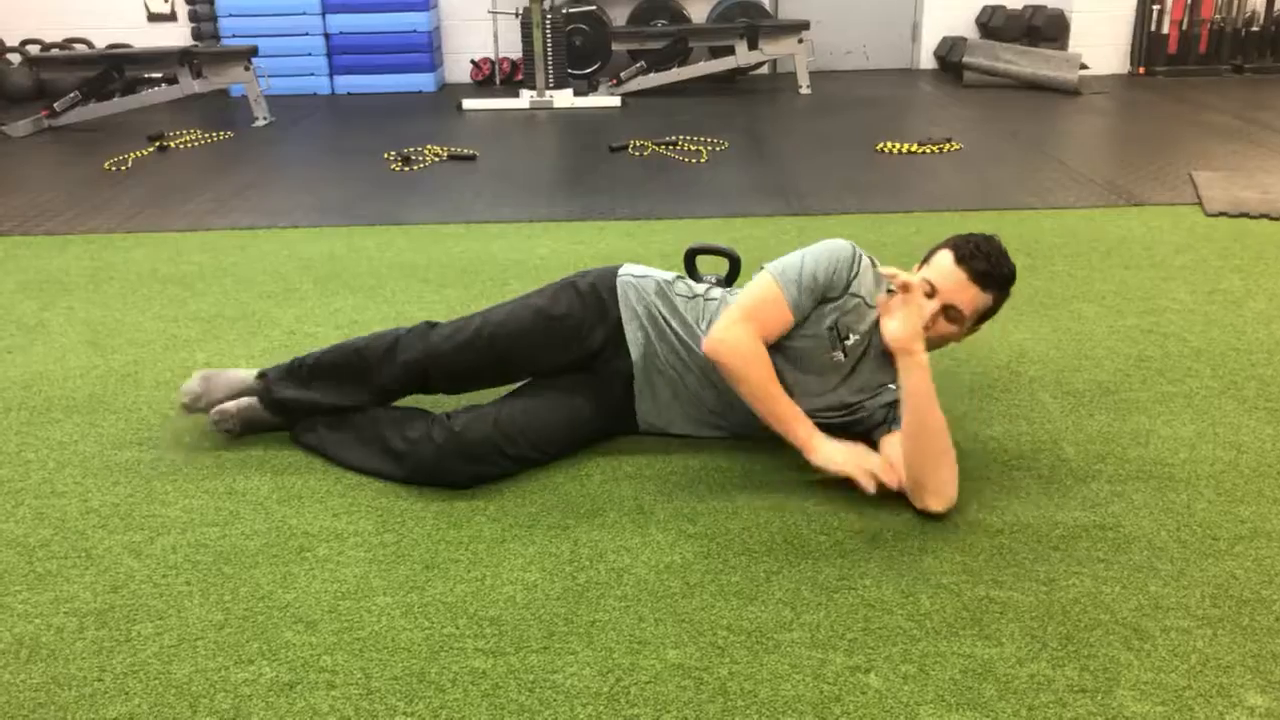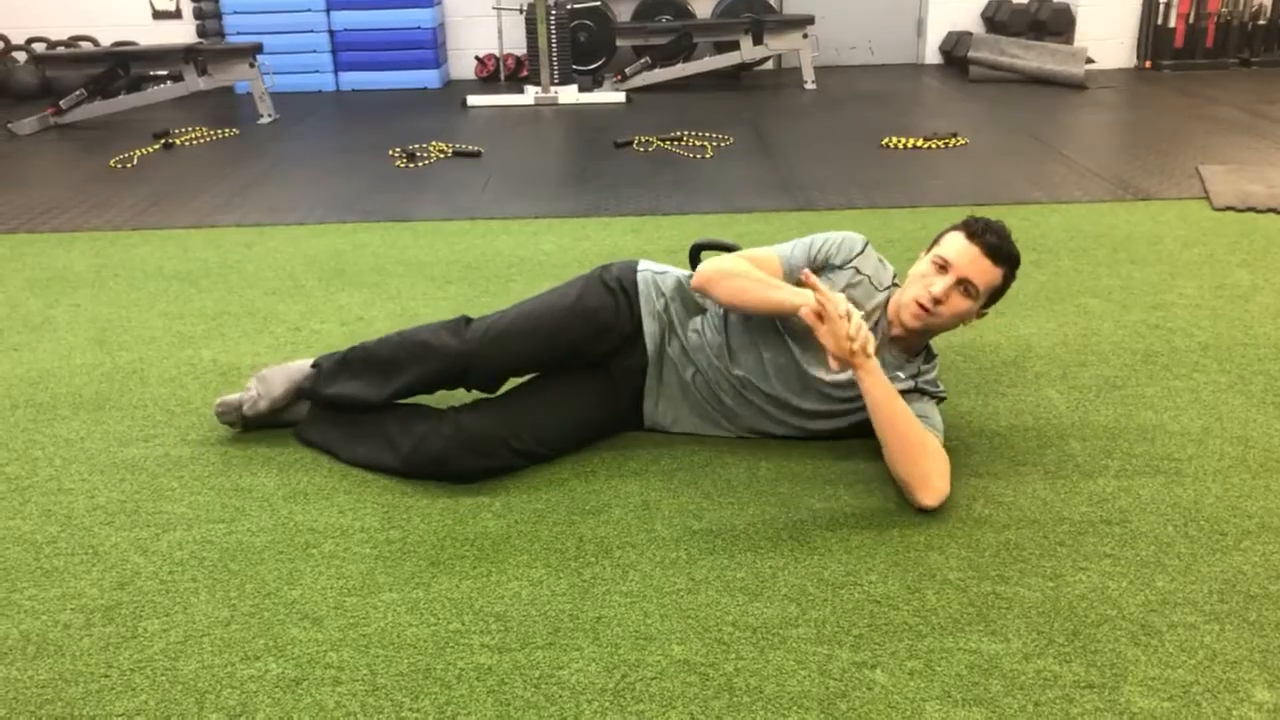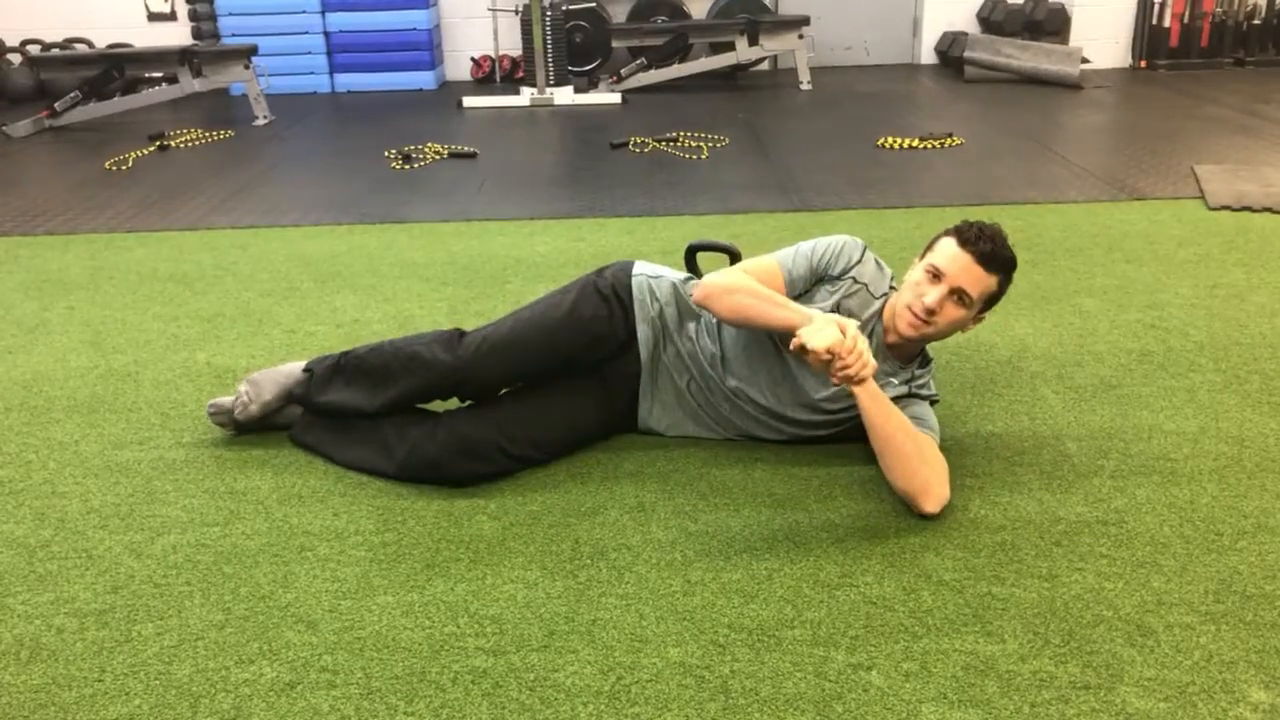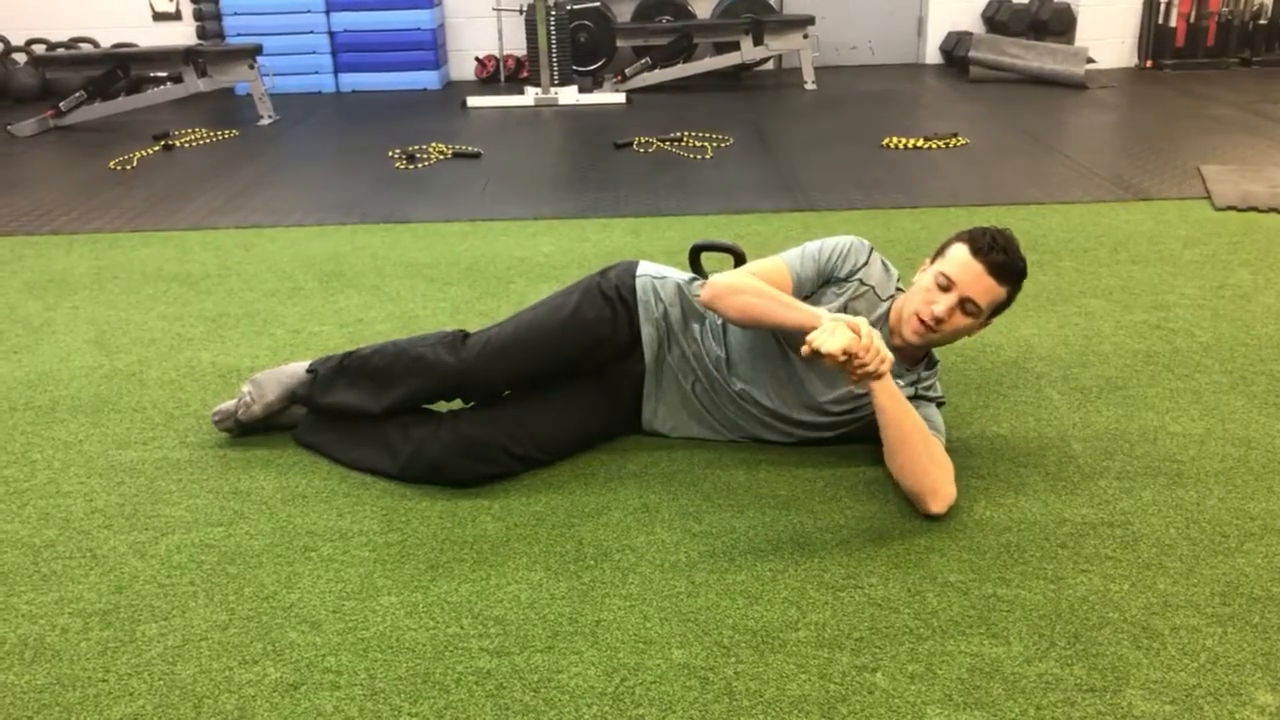
dt=0.5s
person 1, frame 1
left shoulder: (896, 396)
right shoulder: (845, 265)
left elbow: (935, 495)
right elbow: (725, 338)
left wrist: (912, 354)
right wrist: (813, 440)
left hip: (628, 402)
right hip: (627, 314)
left knee: (456, 452)
right knee: (441, 358)
left ankle: (285, 419)
right ankle: (271, 383)
person 1, frame 2
left shoulder: (913, 388)
right shoulder: (853, 256)
left elbow: (928, 489)
right elbow: (710, 273)
left wrist: (860, 361)
right wrist: (803, 300)
left hip: (641, 400)
right hip: (644, 308)
left knee: (462, 447)
right knee: (474, 351)
left ankle: (305, 418)
right ankle: (316, 380)
person 1, frame 3
left shoulder: (908, 393)
right shoulder: (851, 260)
left elbow: (928, 495)
right elbow: (716, 288)
left wrist: (863, 381)
right wrist: (811, 320)
left hip: (638, 403)
right hip: (640, 310)
left knee: (458, 452)
right knee: (469, 361)
left ankle: (299, 422)
right ankle: (305, 381)
person 1, frame 4
left shoulder: (915, 394)
right shoulder: (857, 262)
left elbow: (935, 495)
right elbow: (721, 289)
left wrist: (877, 378)
right wrist: (822, 321)
left hip: (637, 402)
right hip: (644, 311)
left knee: (461, 452)
right knee: (471, 365)
left ankle: (302, 420)
right ankle: (312, 380)
